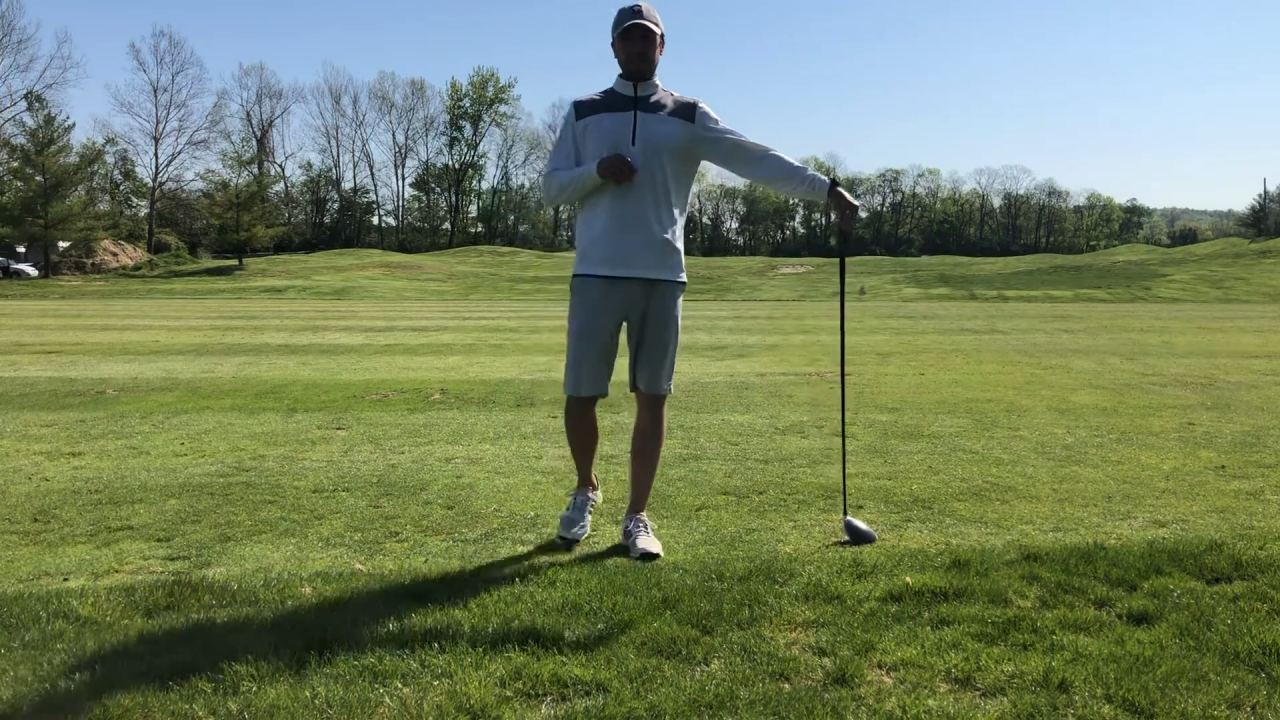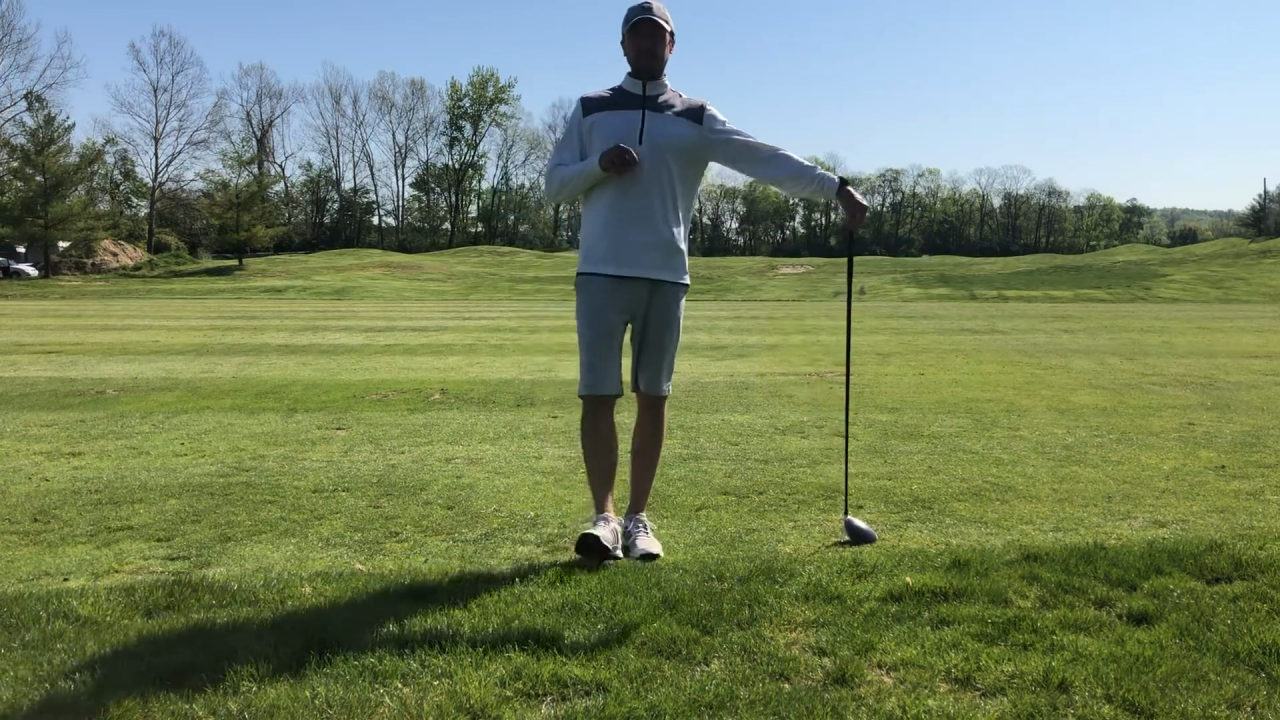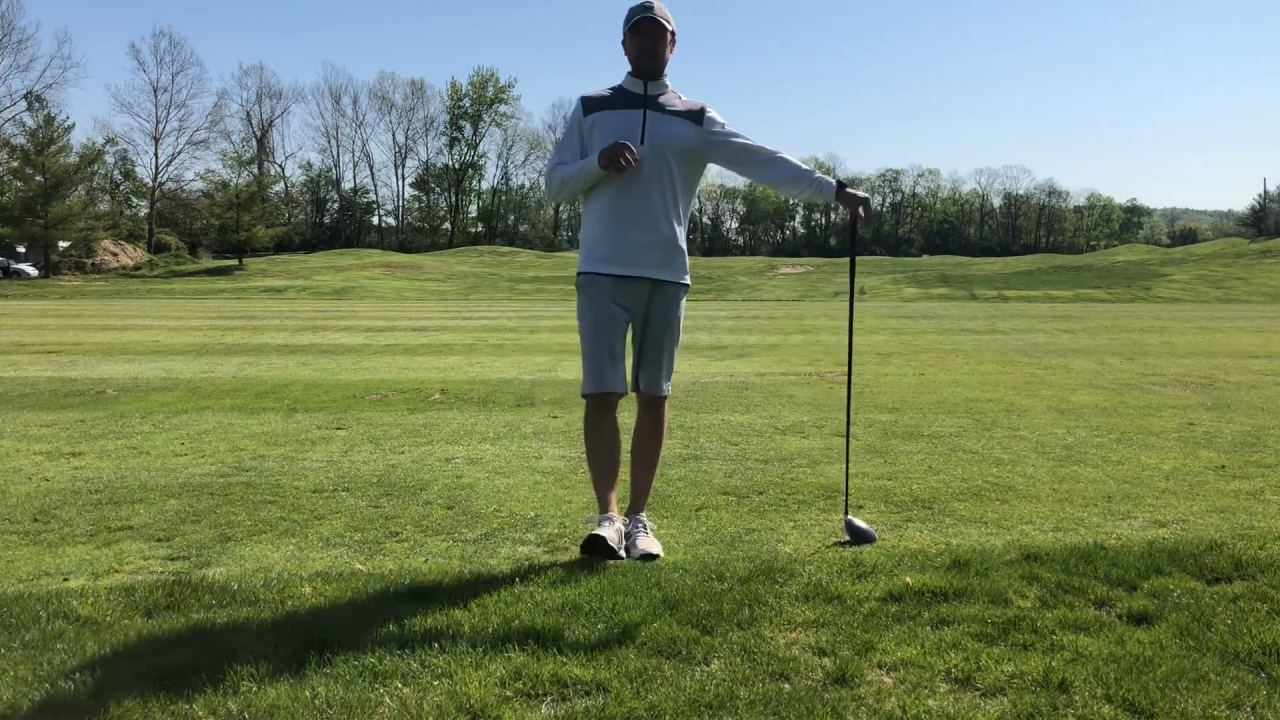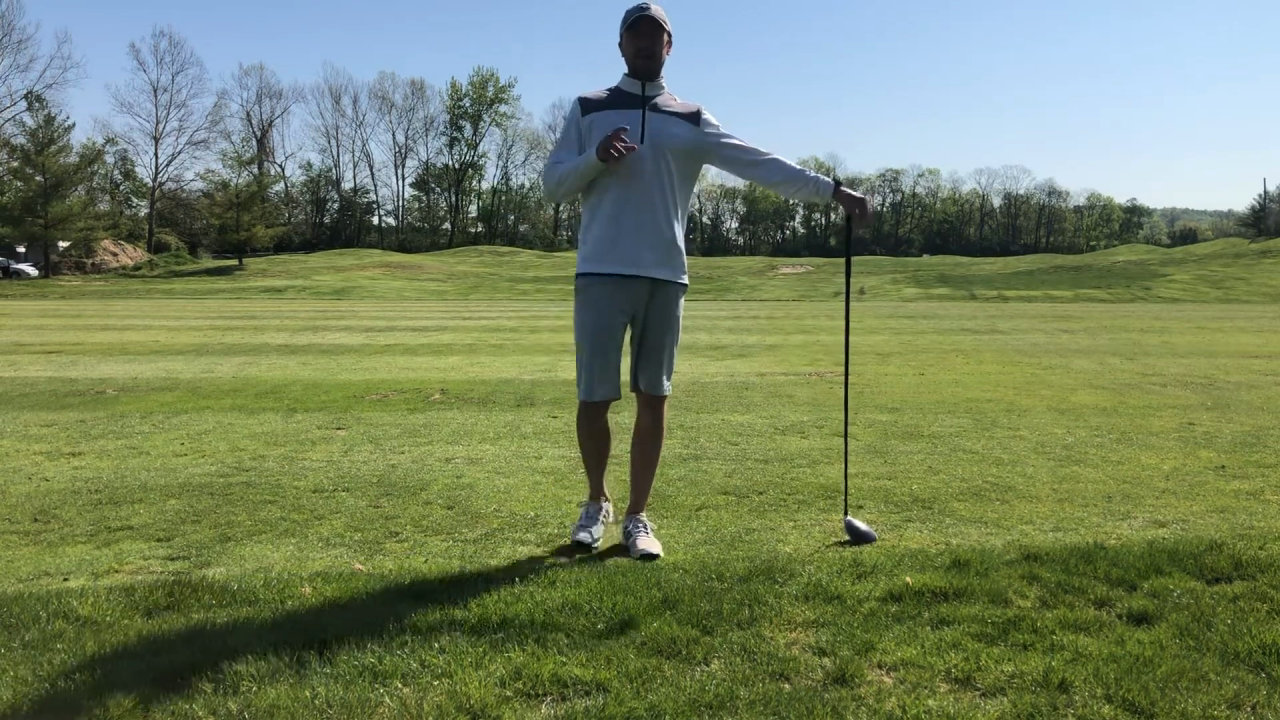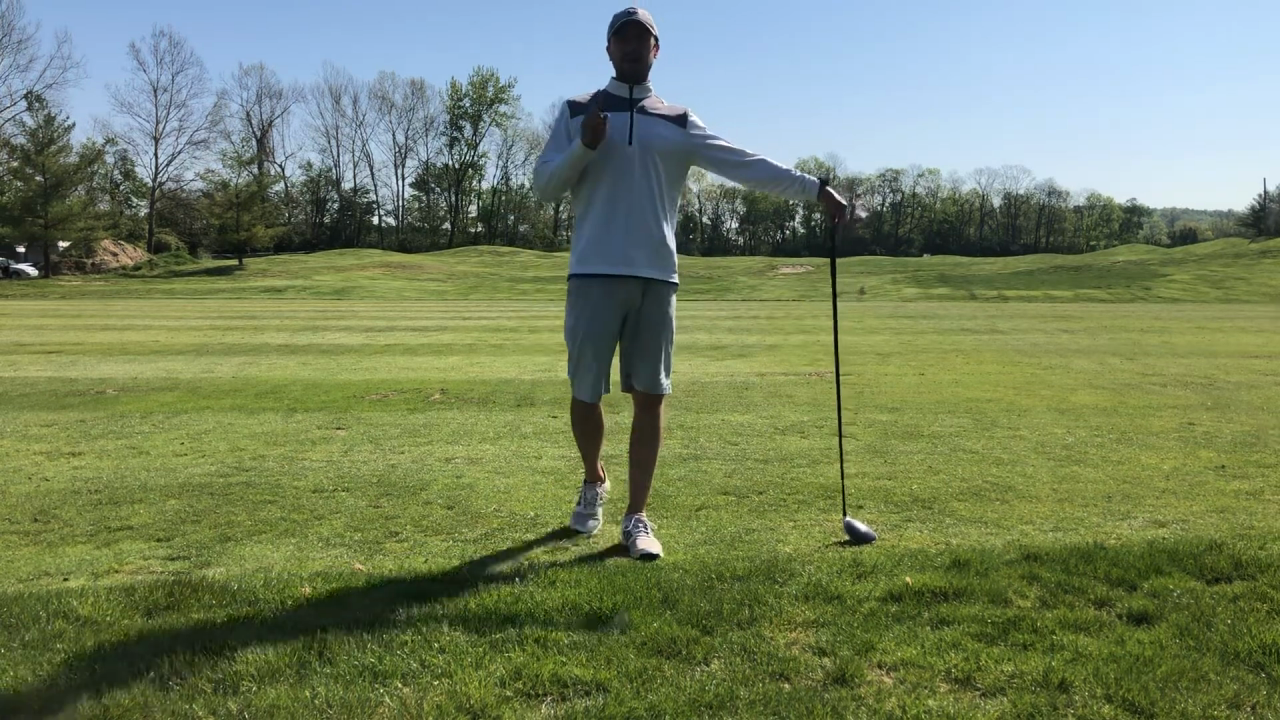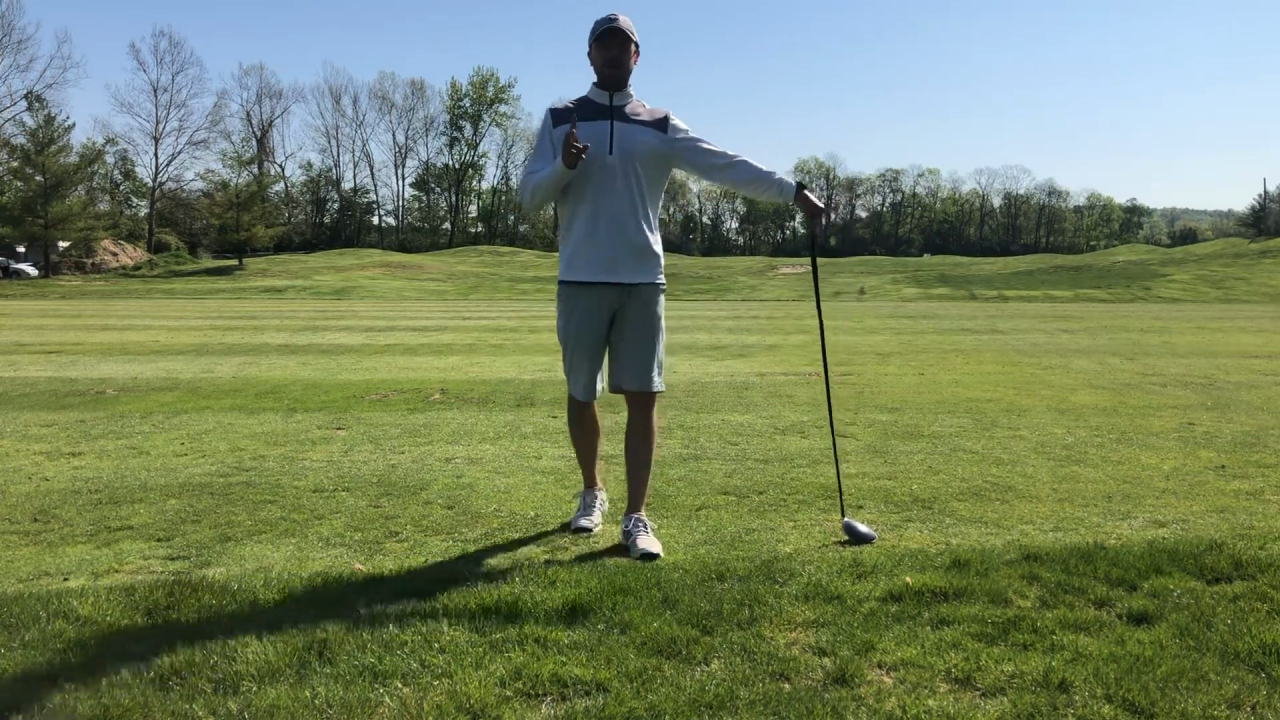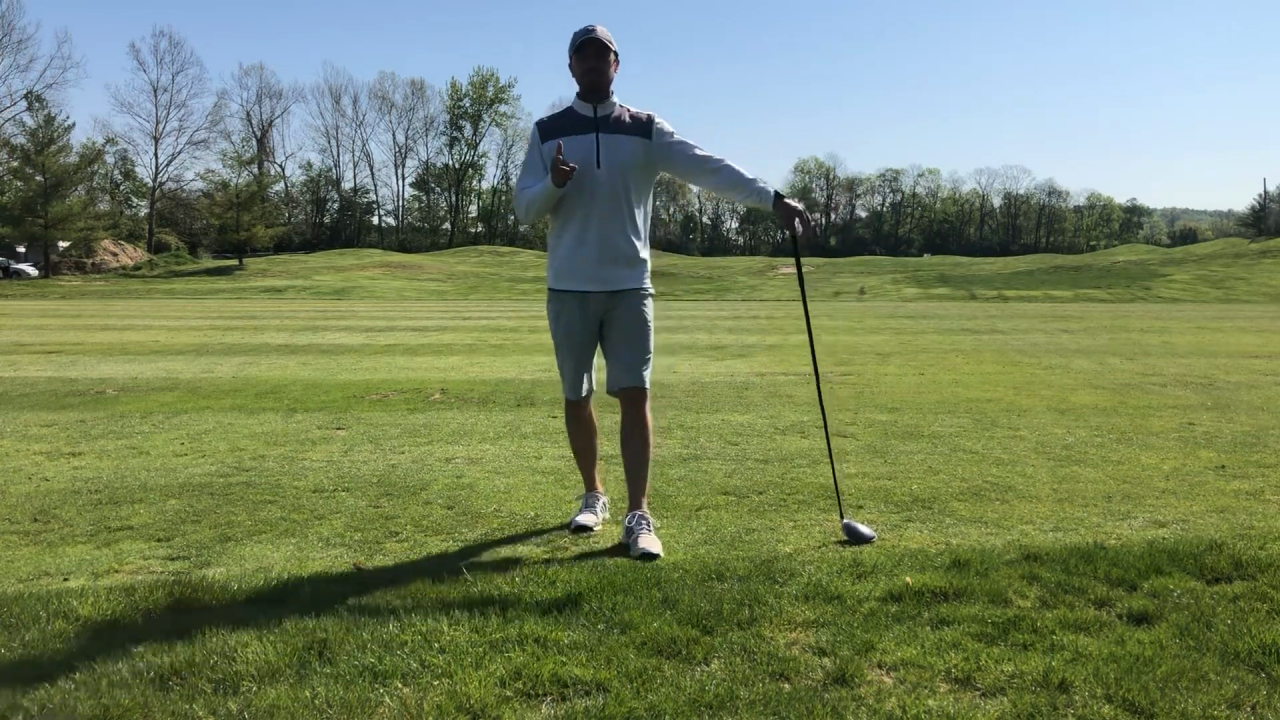
dt=0.3s
person 1, frame 1
left shoulder: (688, 115)
right shoulder: (583, 112)
left elbow: (758, 160)
right elbow: (551, 189)
left wrist: (826, 187)
right wrist: (597, 171)
left hip: (662, 275)
right hip: (597, 274)
left knee: (652, 398)
right knee: (581, 395)
left ankle: (637, 518)
right ankle: (585, 491)
person 1, frame 2
left shoulder: (695, 117)
right shoulder: (590, 109)
left elbow: (767, 159)
right elbow: (554, 185)
left wrist: (835, 186)
right wrist: (598, 164)
left hip: (665, 275)
right hip: (602, 273)
left knee: (653, 399)
right knee: (598, 396)
left ankle: (637, 517)
right ankle: (604, 519)
person 1, frame 3
left shoulder: (695, 118)
right shoulder: (590, 108)
left elbow: (766, 163)
right elbow: (554, 185)
left wrist: (835, 190)
right wrist: (598, 163)
left hip: (666, 275)
right hip: (603, 273)
left knee: (653, 399)
right knee: (602, 394)
left ankle: (637, 517)
right ankle: (608, 517)
person 1, frame 4
left shoulder: (691, 120)
right shoulder: (587, 109)
left elbow: (761, 164)
right elbow: (553, 185)
left wrist: (831, 189)
right wrist: (596, 156)
left hip: (665, 276)
right hip: (602, 273)
left knee: (653, 399)
right knee: (595, 398)
left ankle: (637, 517)
right ankle: (596, 503)
person 1, frame 5
left shoulder: (678, 122)
right shoulder: (577, 112)
left elbow: (745, 164)
right elbow: (543, 187)
left wrist: (814, 187)
right wrist: (584, 147)
left hip: (656, 276)
right hip: (594, 274)
left knee: (650, 396)
right knee: (585, 393)
left ankle: (637, 517)
right ankle: (594, 481)
person 1, frame 6
left shoulder: (660, 125)
right shoulder: (560, 119)
left elbow: (726, 165)
right elbow: (529, 196)
left wrist: (792, 190)
right wrist: (564, 164)
left hip: (642, 279)
right hip: (582, 279)
left knee: (642, 397)
right knee: (581, 394)
left ankle: (637, 517)
right ankle: (592, 492)
person 1, frame 7
left shoulder: (646, 128)
right shoulder: (546, 131)
left elbow: (709, 168)
right elbow: (524, 208)
left wrist: (772, 197)
right wrist: (553, 184)
left hip: (628, 284)
right hip: (569, 286)
left knee: (634, 394)
right knee: (577, 396)
left ankle: (638, 517)
right ankle: (593, 495)
